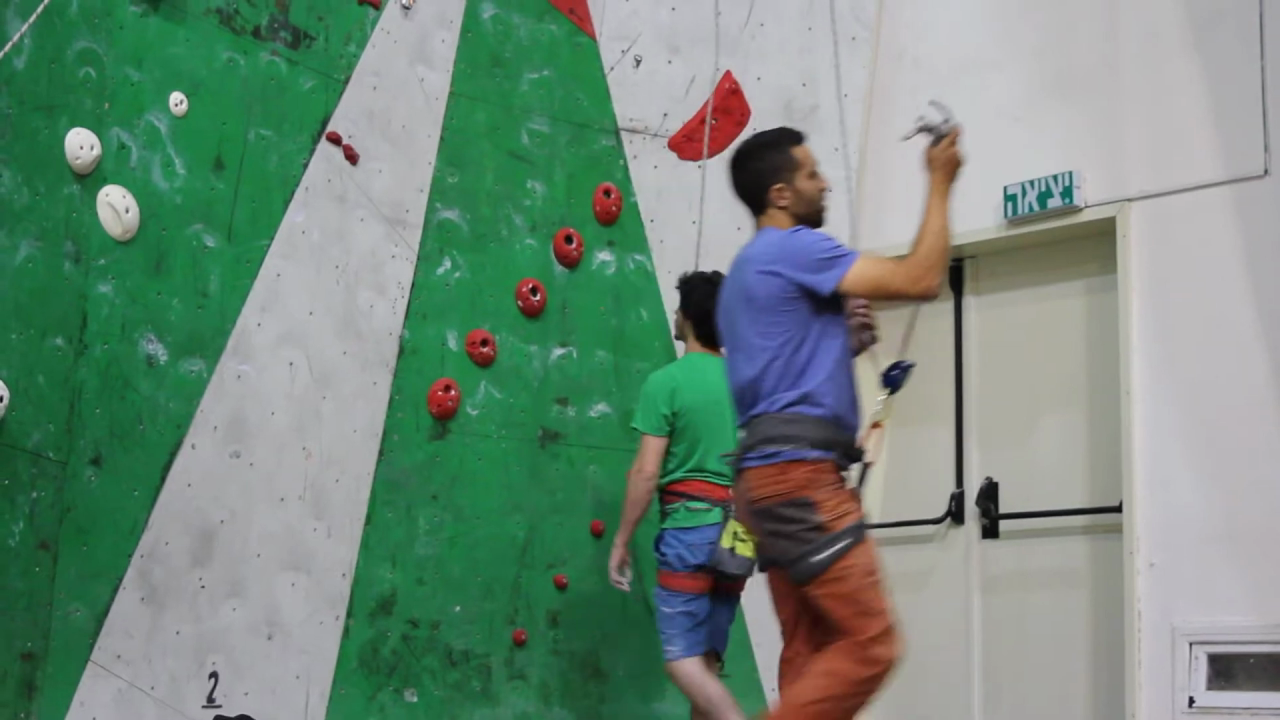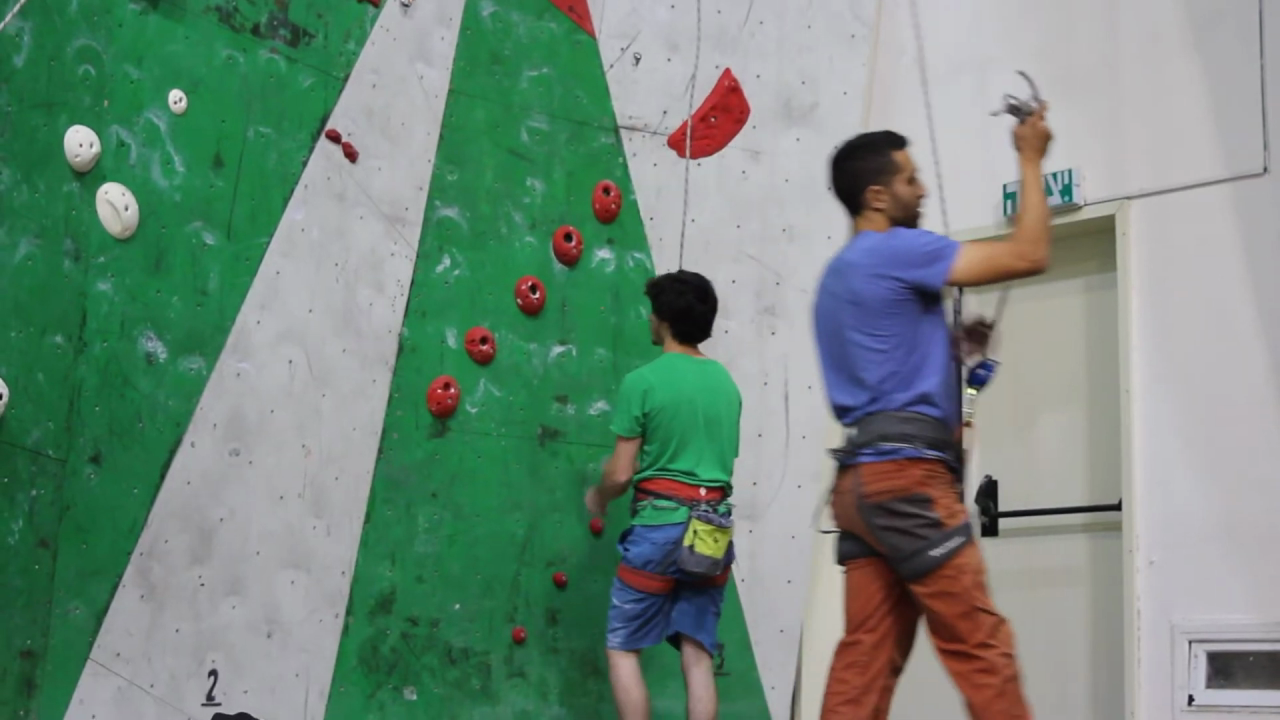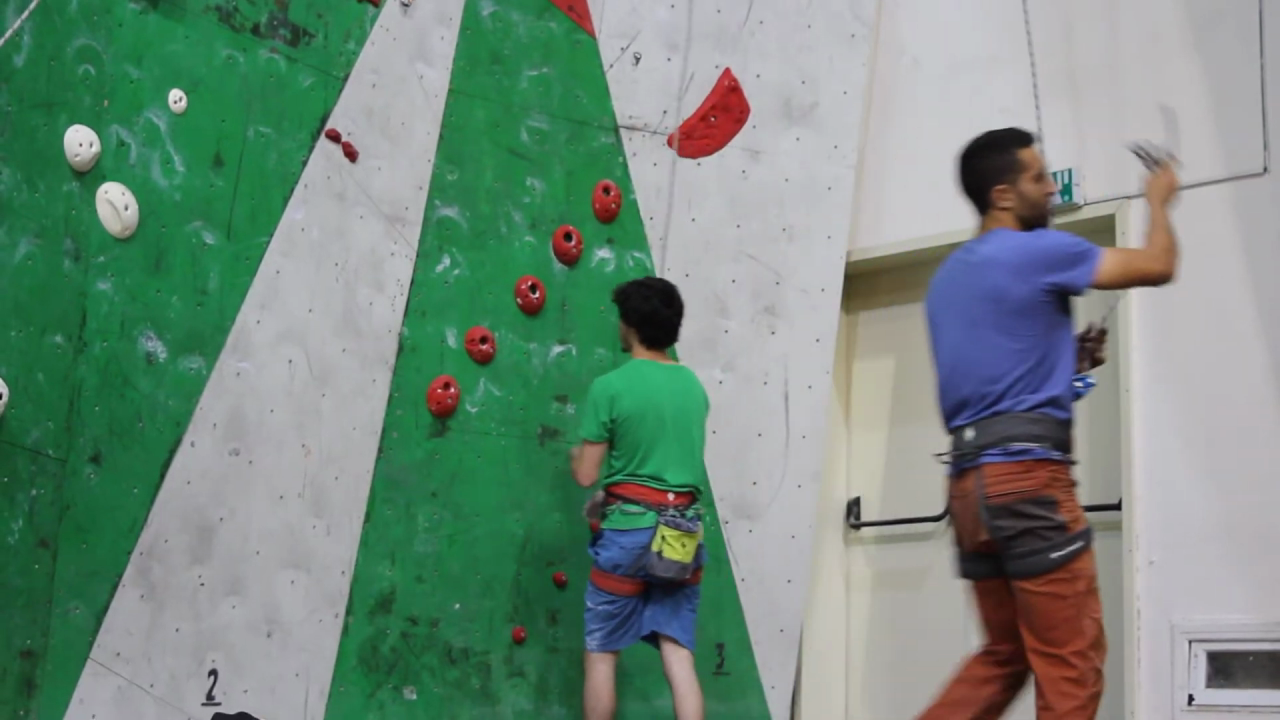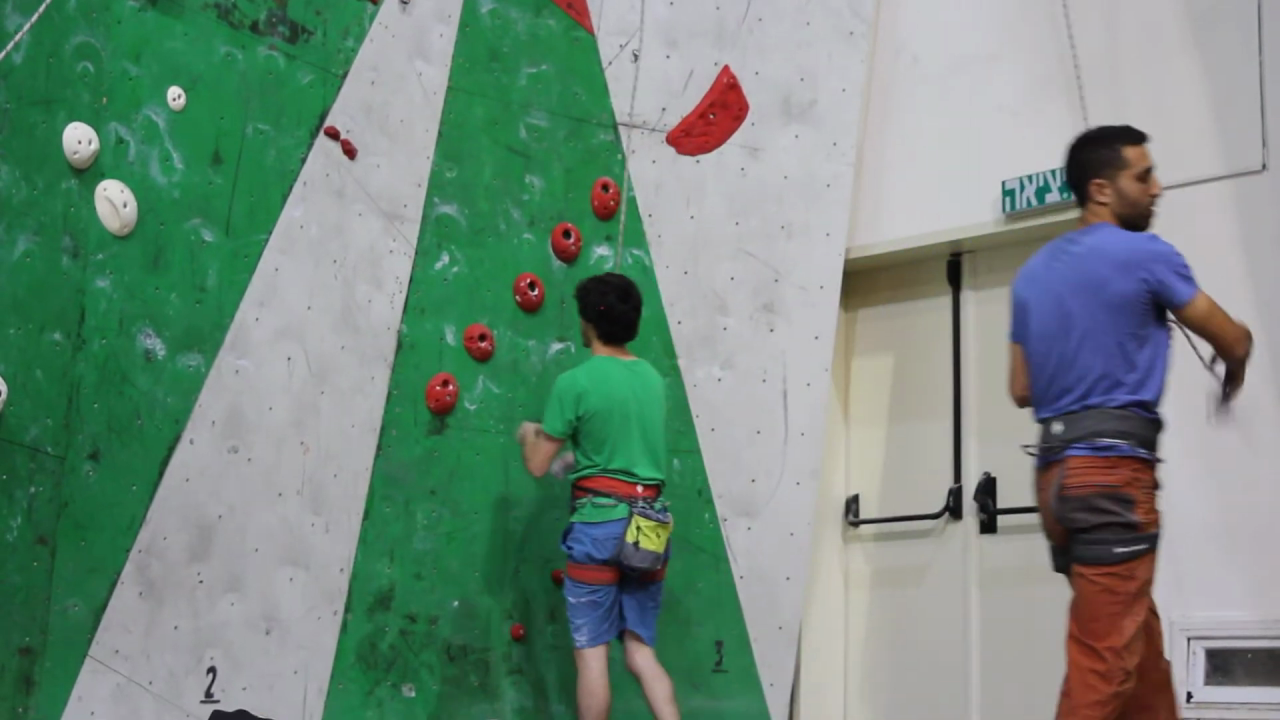
dt=0.3s
person 1, frame 1
left shoulder: (748, 272)
right shoulder: (794, 250)
right elbow: (921, 280)
left wrist: (840, 340)
right wrist: (939, 184)
left hip: (777, 477)
right hip: (800, 476)
left knee: (815, 651)
right knee: (868, 644)
person 1, frame 2
left shoulder: (837, 276)
right shoulder: (898, 253)
right elbow: (1027, 256)
left wrist: (946, 350)
right wrist: (1030, 161)
left hip: (863, 479)
right hip: (906, 475)
left knee: (866, 655)
right knee: (981, 649)
person 1, frame 3
left shoulder: (944, 278)
right shoulder: (1038, 252)
right elbow: (1158, 265)
right wrist: (1159, 200)
left hip: (971, 481)
right hip: (1028, 478)
left knee: (1004, 654)
right knee: (1070, 658)
person 1, frame 4
left shoulder: (1032, 272)
right shoulder: (1144, 255)
right elbow: (1232, 340)
right wrist: (1237, 360)
left hip: (1057, 473)
right hip: (1113, 471)
left knee: (1133, 643)
right knee: (1104, 655)
person 2, frame 1
left shoulder: (668, 379)
left elbow: (646, 472)
left wrist: (620, 541)
left hip: (690, 527)
left knee: (682, 661)
right knee: (705, 659)
person 2, frame 2
left shoulder: (642, 381)
right shoulder: (726, 382)
left elbow: (621, 472)
left wrist: (598, 496)
left hip: (659, 528)
right hip: (712, 531)
left knee: (621, 651)
right knee: (697, 658)
person 2, frame 3
left shoulder: (610, 387)
right shoulder: (694, 386)
left elbow: (586, 475)
left wrist: (575, 454)
left hip: (629, 532)
right hip: (683, 534)
left knee: (600, 656)
right knee: (678, 658)
person 2, frame 4
left shoulder: (575, 382)
right shoulder: (653, 378)
left elbow: (537, 464)
left wrist: (529, 433)
left hip: (600, 524)
left knee: (593, 654)
right knee: (641, 653)
